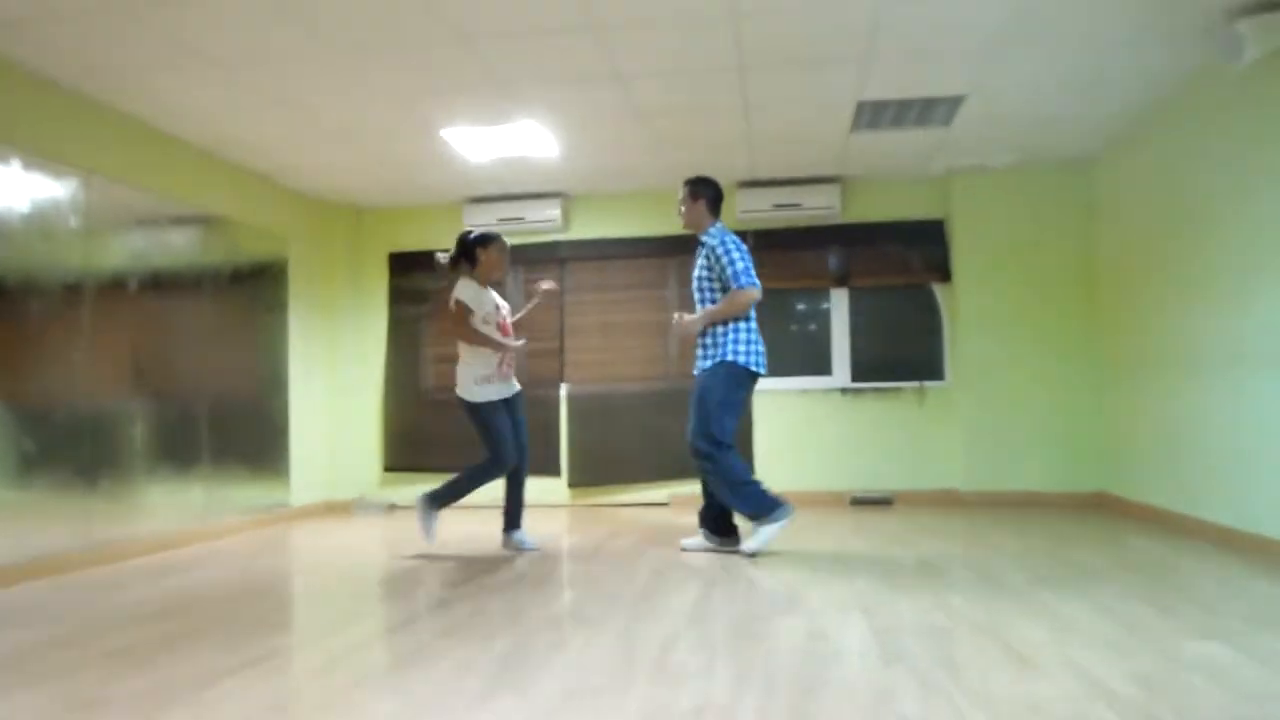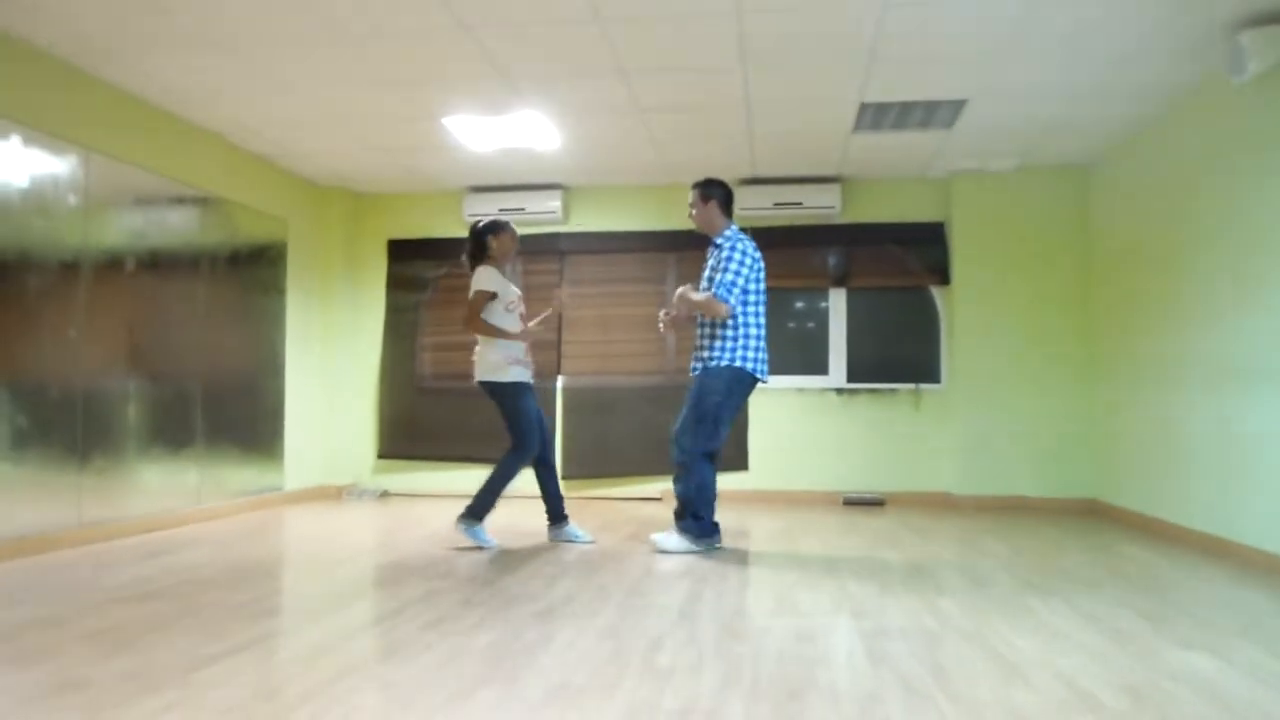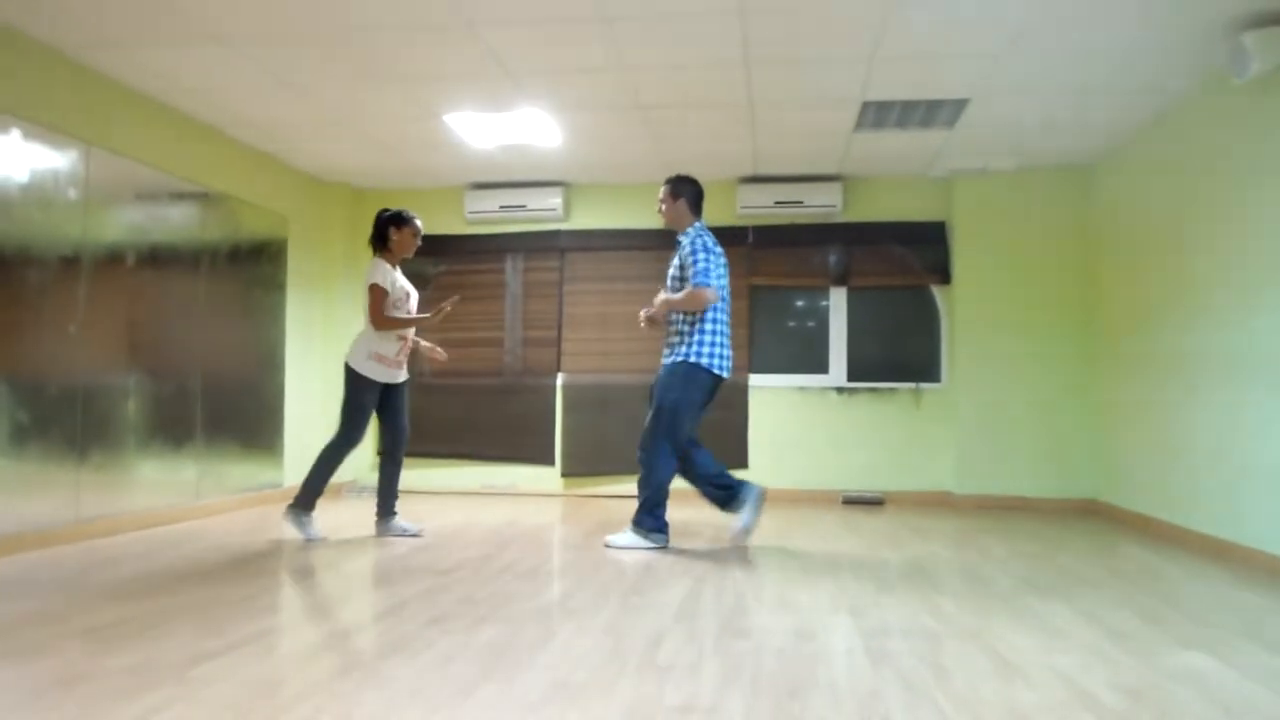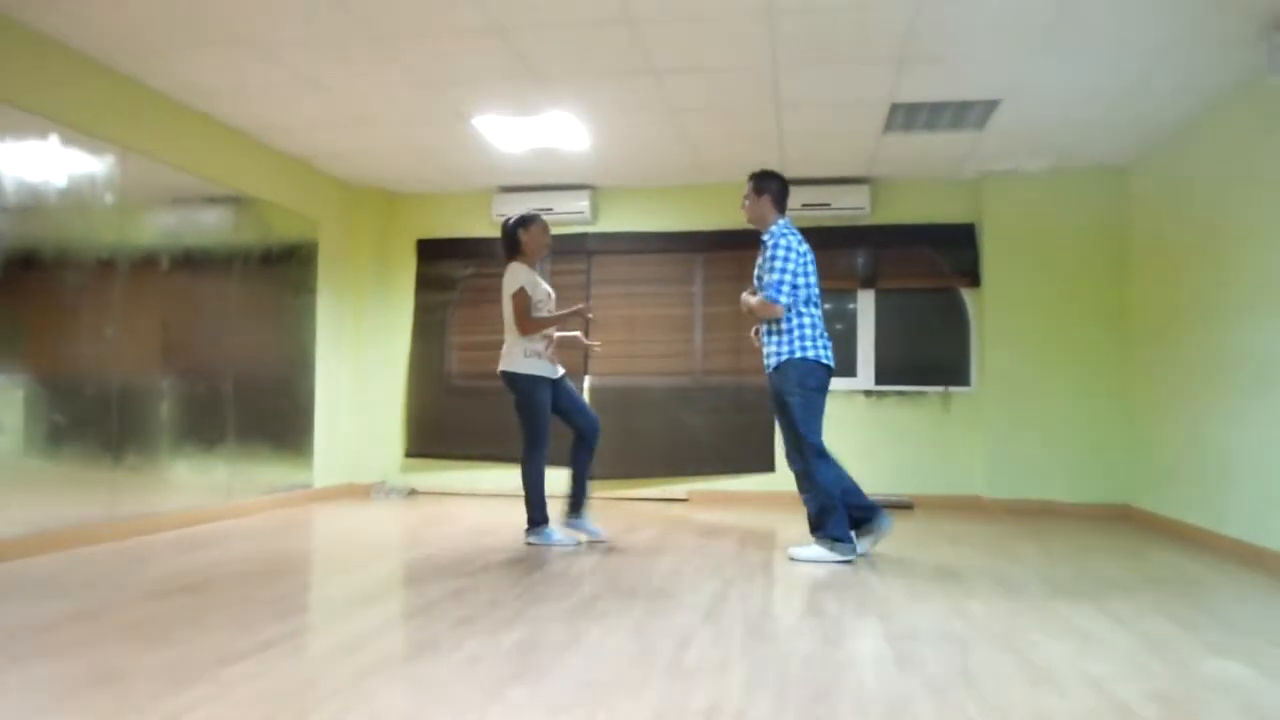
dt=1s
person 1, frame 1
left shoulder: (722, 245)
right shoulder: (711, 247)
left elbow: (749, 294)
left wrist: (701, 319)
right wrist: (695, 321)
left hip: (729, 358)
right hip: (719, 359)
left knee: (707, 442)
right knee: (714, 443)
left ankle: (768, 510)
right ankle: (719, 530)
person 1, frame 2
left shoulder: (737, 247)
right shoulder: (721, 250)
left elbow: (719, 307)
left wrist: (686, 295)
right wrist: (681, 314)
left hip: (732, 362)
right hip: (715, 362)
left knee: (694, 444)
right knee: (687, 441)
left ankle: (696, 529)
right ankle: (699, 527)
person 1, frame 3
left shoulder: (697, 243)
right shoulder: (694, 244)
left elbow: (704, 295)
left wrist: (667, 302)
right wrist: (660, 315)
left hip: (694, 358)
right hip: (698, 359)
left knee: (659, 440)
right knee: (677, 442)
left ankle: (649, 528)
right ankle: (737, 495)
person 1, frame 4
left shoulder: (780, 242)
right shoulder: (782, 241)
left elbow: (773, 307)
left wrist: (747, 300)
right wrist: (764, 328)
left hip: (797, 358)
right hip: (797, 358)
left knee: (804, 448)
right knee: (802, 447)
left ankle: (834, 538)
right ankle: (865, 518)
person 2, frame 1
left shoulder: (489, 292)
right shoulder: (467, 287)
left elbow: (506, 327)
right elbow: (459, 329)
left wrist: (535, 299)
right wrist: (504, 345)
left hip: (507, 387)
right hip: (480, 389)
left knee: (519, 456)
right knee: (503, 460)
left ankle: (512, 529)
right ankle: (434, 501)
person 2, frame 2
left shoulder: (496, 280)
right shoulder: (487, 275)
right elbow: (470, 321)
left wrist: (550, 313)
right wrist: (515, 335)
left hip: (515, 374)
right hip: (502, 374)
left knee: (542, 444)
right knee: (526, 446)
left ankle: (558, 522)
right ankle: (472, 517)
person 2, frame 3
left shoulder: (397, 273)
right shoulder: (381, 269)
right elbow: (379, 321)
left wrist: (419, 344)
right wrist: (429, 318)
left hip: (394, 371)
right hip: (368, 368)
left knee: (397, 441)
right knee: (349, 437)
left ankle: (386, 517)
right ankle: (301, 508)
person 2, frame 4
left shoulder: (531, 276)
right shoulder: (519, 272)
right elbow: (525, 327)
left wrist: (570, 336)
right wrist: (569, 315)
left hip: (545, 369)
right hip: (525, 369)
left knee: (590, 427)
right knee: (537, 444)
left ankle: (576, 512)
right ankle: (537, 526)
